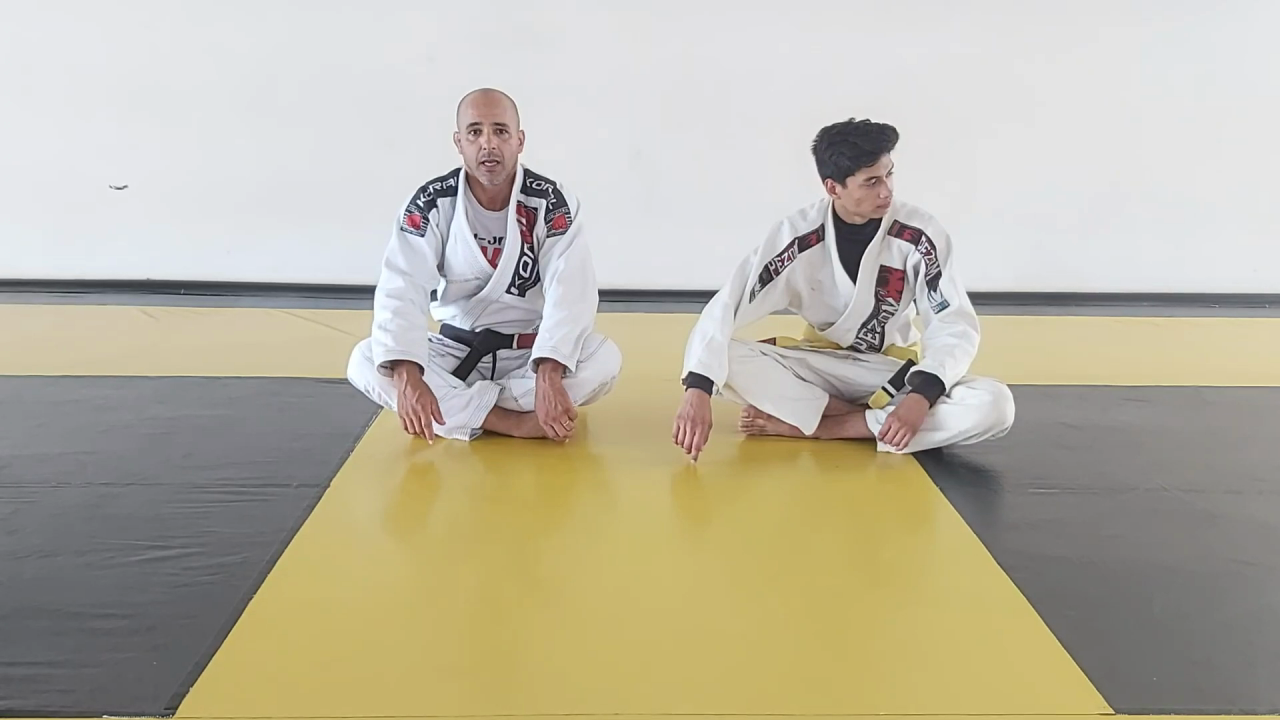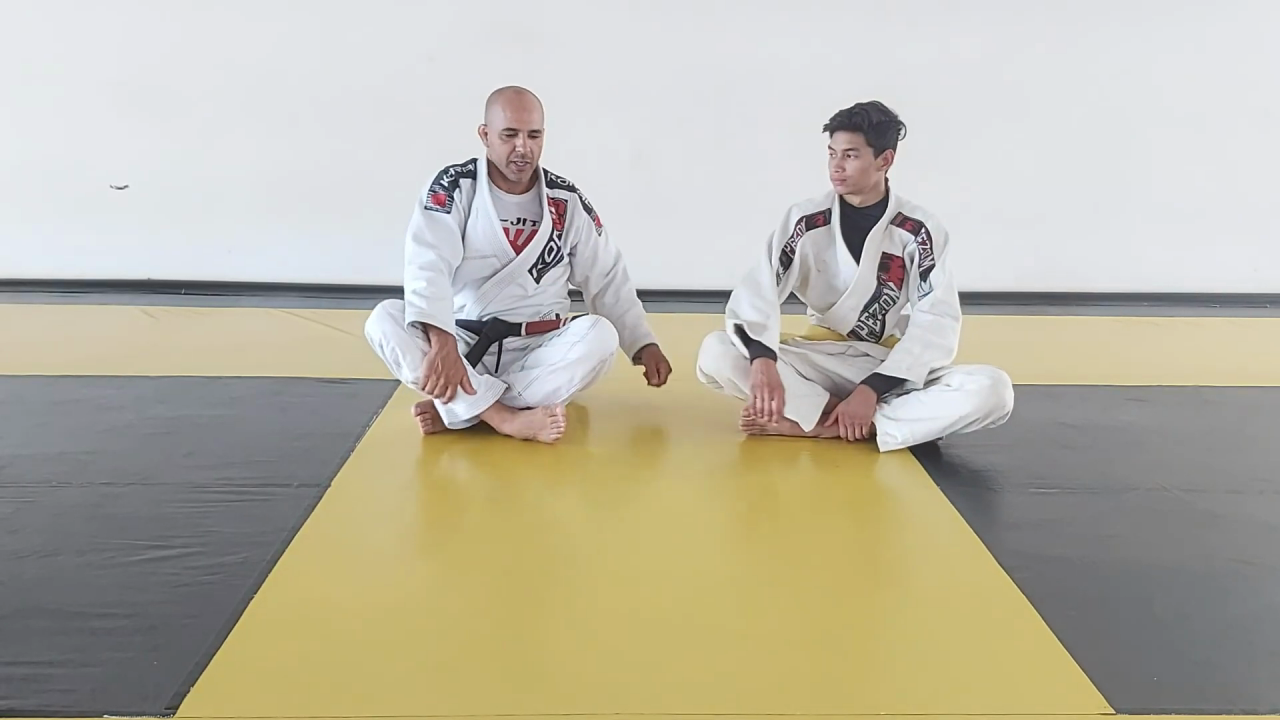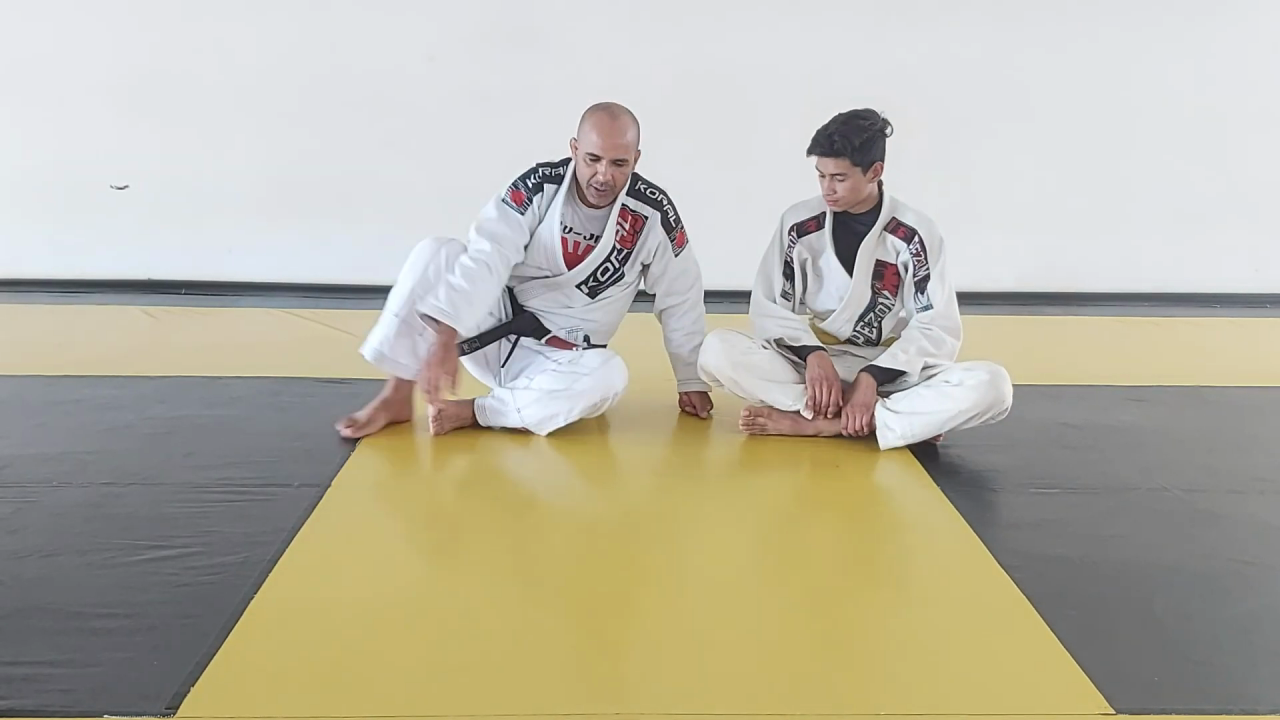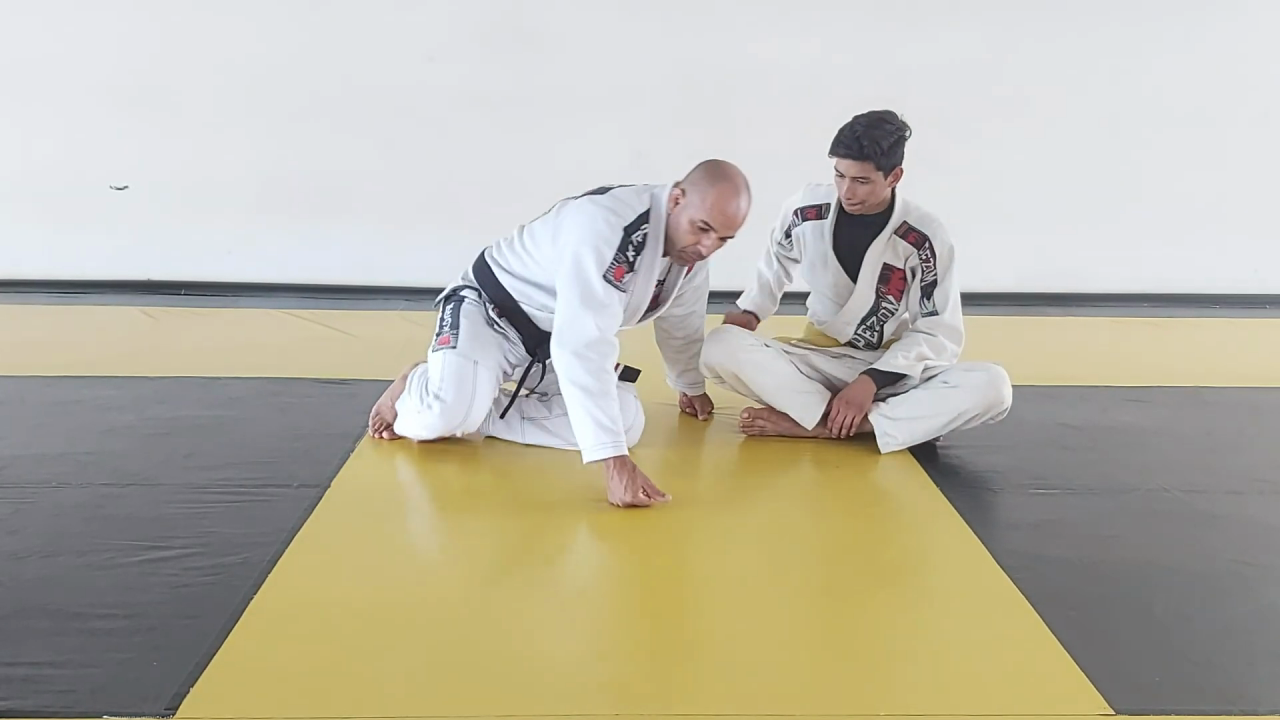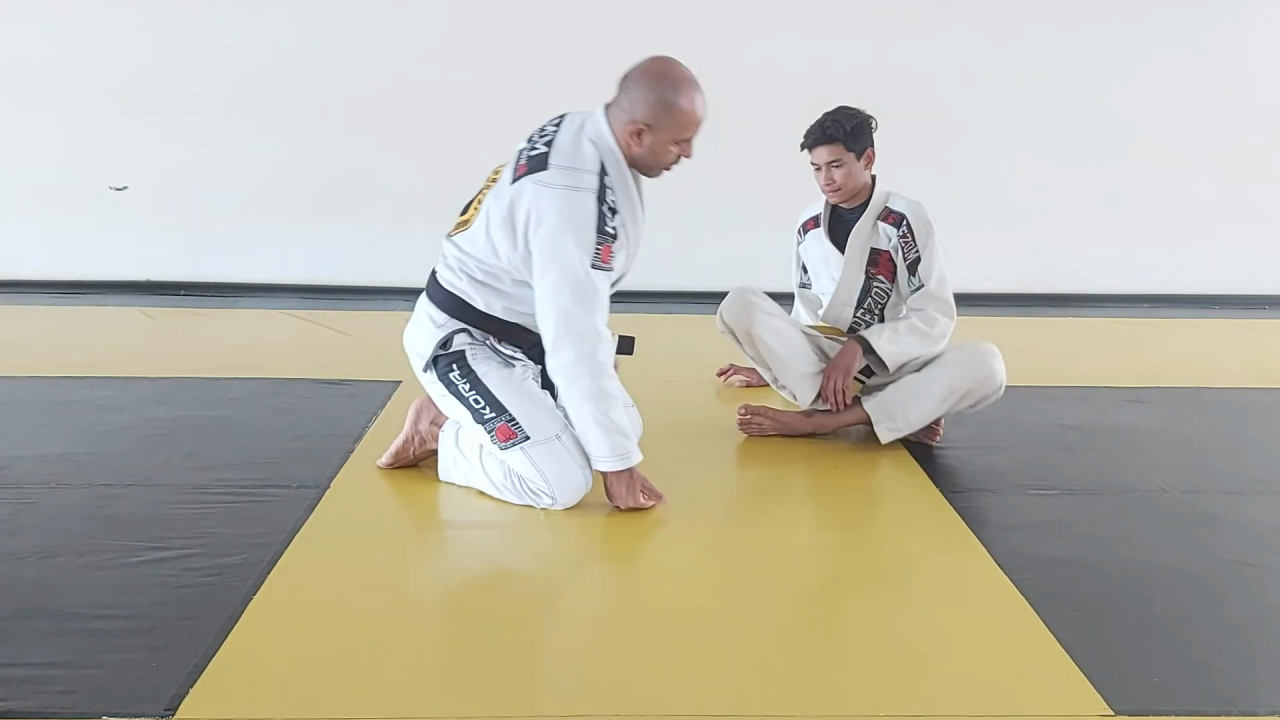
dt=1s
person 1, frame 1
left shoulder: (553, 203)
right shoulder: (431, 204)
left elbow: (571, 295)
right elbow: (400, 292)
left wrist: (549, 377)
right wrist: (408, 378)
left hip: (532, 352)
right hip: (457, 350)
left knee: (604, 360)
right knee: (365, 362)
left ankle: (456, 411)
right ankle: (515, 421)
person 1, frame 2
left shoulder: (568, 201)
right shoulder: (453, 188)
left elbow: (607, 278)
right elbow: (428, 270)
left wrist: (644, 343)
right wrist: (441, 342)
left hip: (540, 352)
right hip: (465, 348)
left knee: (601, 336)
right knee: (386, 320)
left ankle: (456, 410)
right ankle: (505, 417)
person 1, frame 3
left shoulder: (655, 213)
right shoulder: (536, 185)
left elbow: (680, 300)
right elbow: (483, 261)
left wrist: (691, 381)
right wrist: (445, 337)
left hip: (563, 358)
right hip: (497, 329)
left knee: (608, 377)
right knee: (438, 253)
left ankle: (475, 412)
right ankle: (398, 394)
person 1, frame 4
left shoulder: (690, 240)
right shoulder: (604, 224)
left elbow: (680, 316)
right elbow: (583, 349)
left wrist: (689, 386)
right wrist: (615, 462)
left hip: (546, 340)
right hip: (488, 308)
left knee: (625, 423)
right knee: (448, 412)
left ankle: (479, 411)
right ankle: (413, 389)
person 1, frame 5
left shoulder: (582, 135)
right shoulder: (573, 193)
right elbow: (576, 345)
right wrist: (617, 464)
left hip: (523, 333)
right hip: (466, 342)
left knee: (621, 433)
right knee: (560, 483)
left ankle: (460, 418)
right ankle: (441, 432)
person 2, frame 1
left shoulder: (920, 234)
right shoulder: (797, 235)
left elbow: (954, 325)
right elbow: (726, 308)
left wrist: (921, 397)
right wrist: (698, 391)
left hip: (892, 373)
right hip: (819, 368)
left knee: (995, 404)
right knee: (727, 360)
left ankle: (815, 425)
person 2, frame 2
left shoulder: (920, 229)
right shoulder: (804, 220)
left elbow: (935, 322)
right elbow: (758, 291)
left wrist: (871, 389)
right wrist: (763, 359)
left hip: (891, 368)
right hip: (821, 361)
left knee: (992, 391)
right knee: (717, 354)
left ankle: (818, 424)
person 2, frame 3
left shoulder: (916, 232)
right shoulder: (798, 222)
left elbow: (936, 327)
right elbow: (770, 307)
left wrist: (872, 377)
right wrist: (812, 354)
left hip: (891, 367)
right hip: (816, 360)
left knee: (991, 386)
right knee: (717, 351)
left ankle: (818, 422)
person 2, frame 4
left shoulder: (925, 235)
right shoulder: (806, 208)
left elbow: (938, 335)
right elbow: (778, 258)
left wrist: (871, 381)
right wrist: (750, 309)
left hip: (891, 368)
right hip: (820, 359)
left knee: (992, 387)
right knee: (720, 347)
left ankle: (818, 423)
person 2, frame 5
left shoulder: (904, 221)
right shoulder: (809, 225)
left elbow: (934, 315)
left wrist: (860, 347)
right wrist: (774, 365)
left hip: (891, 366)
right hip: (822, 359)
left knee: (987, 365)
right knee: (739, 303)
left ankle: (823, 420)
